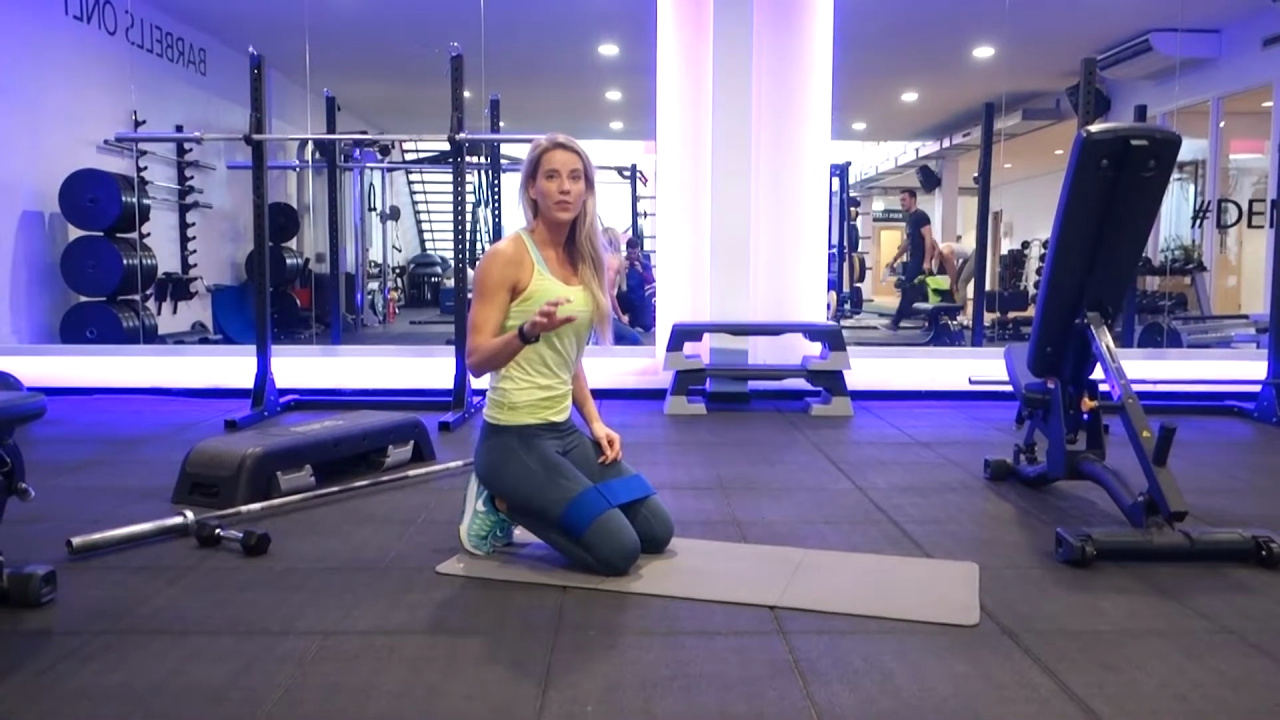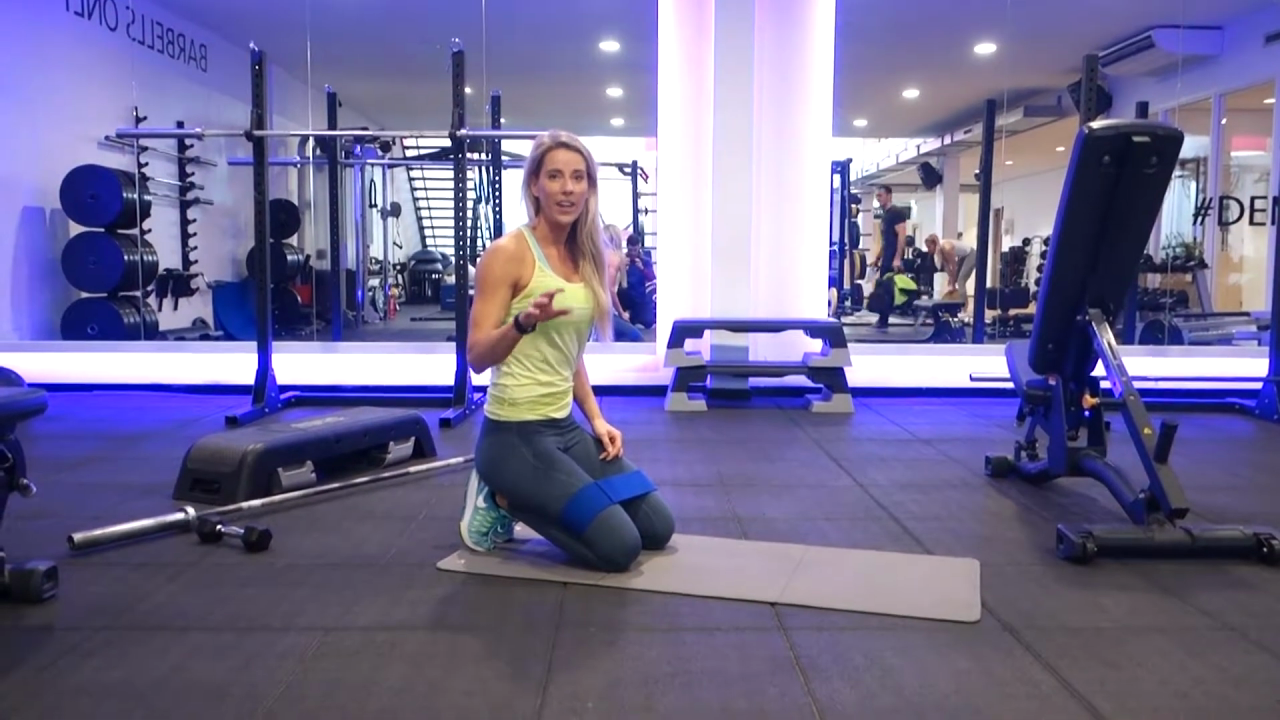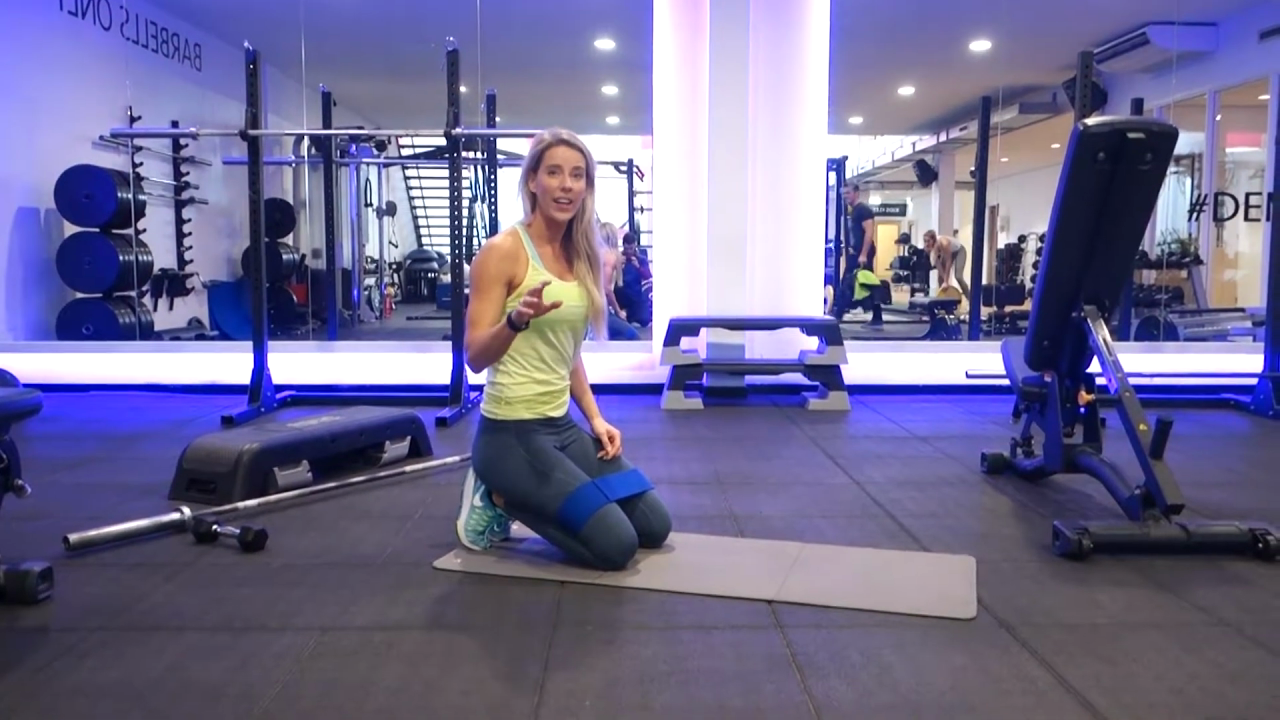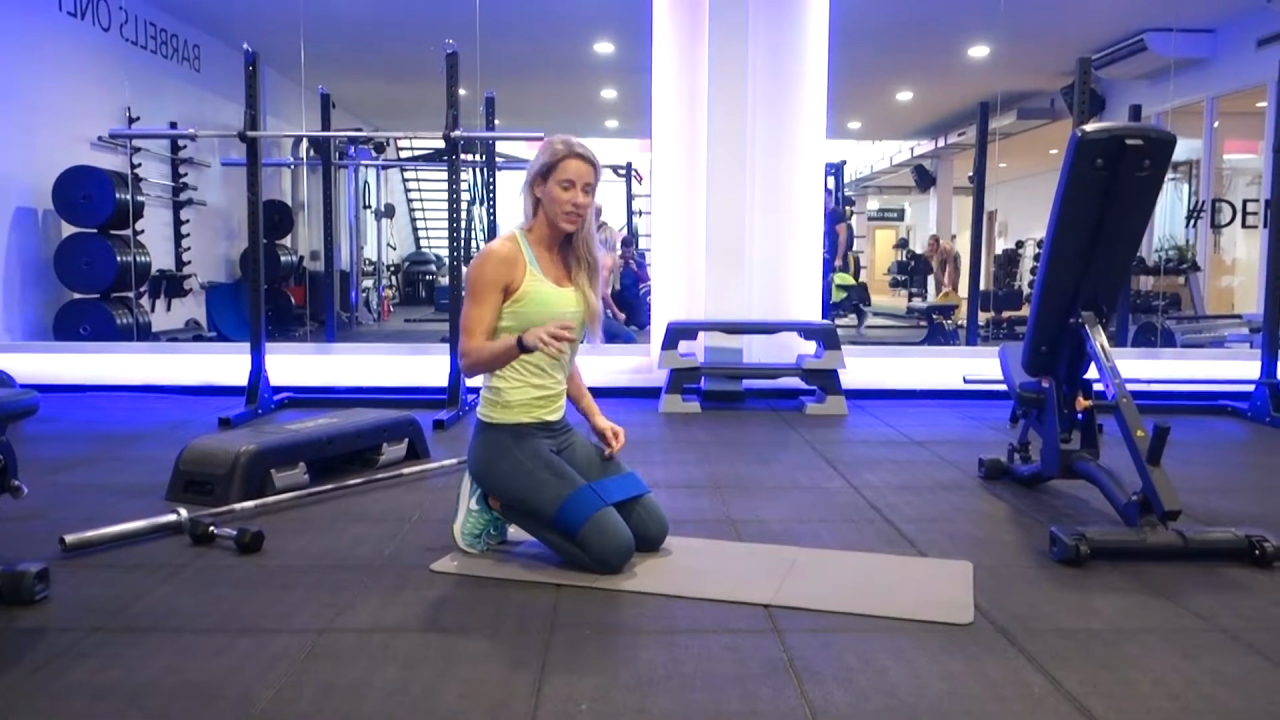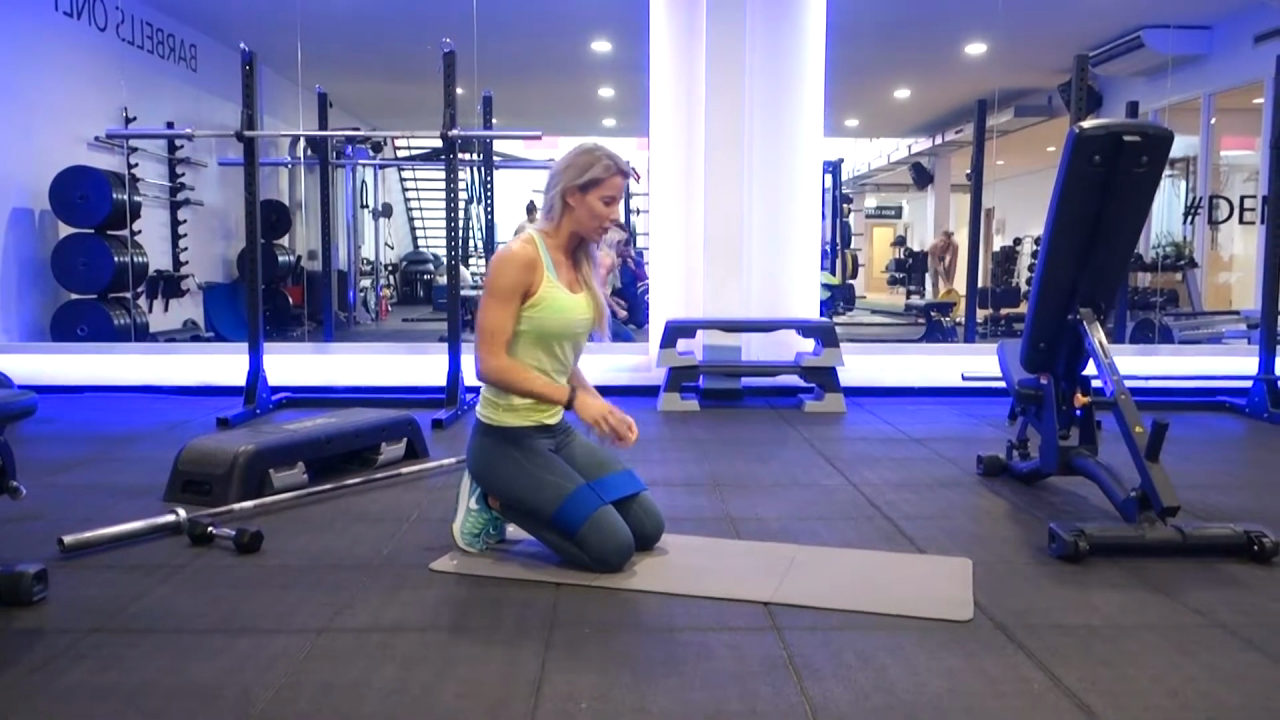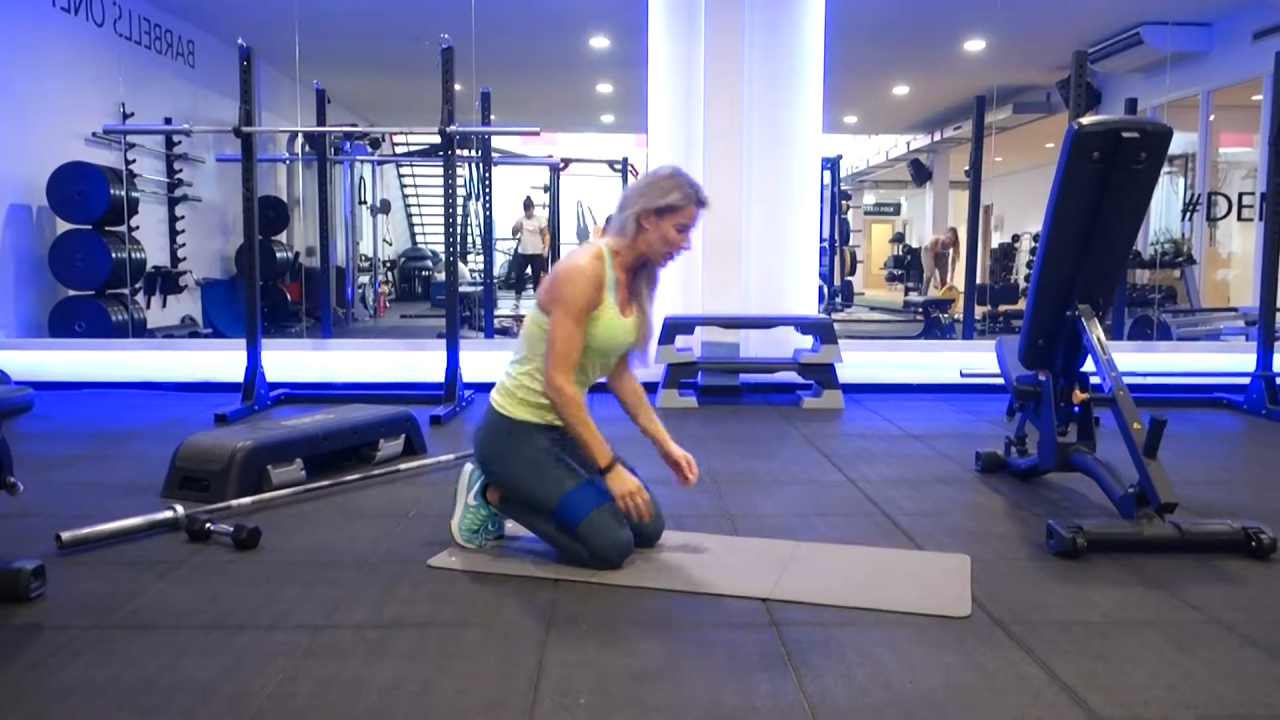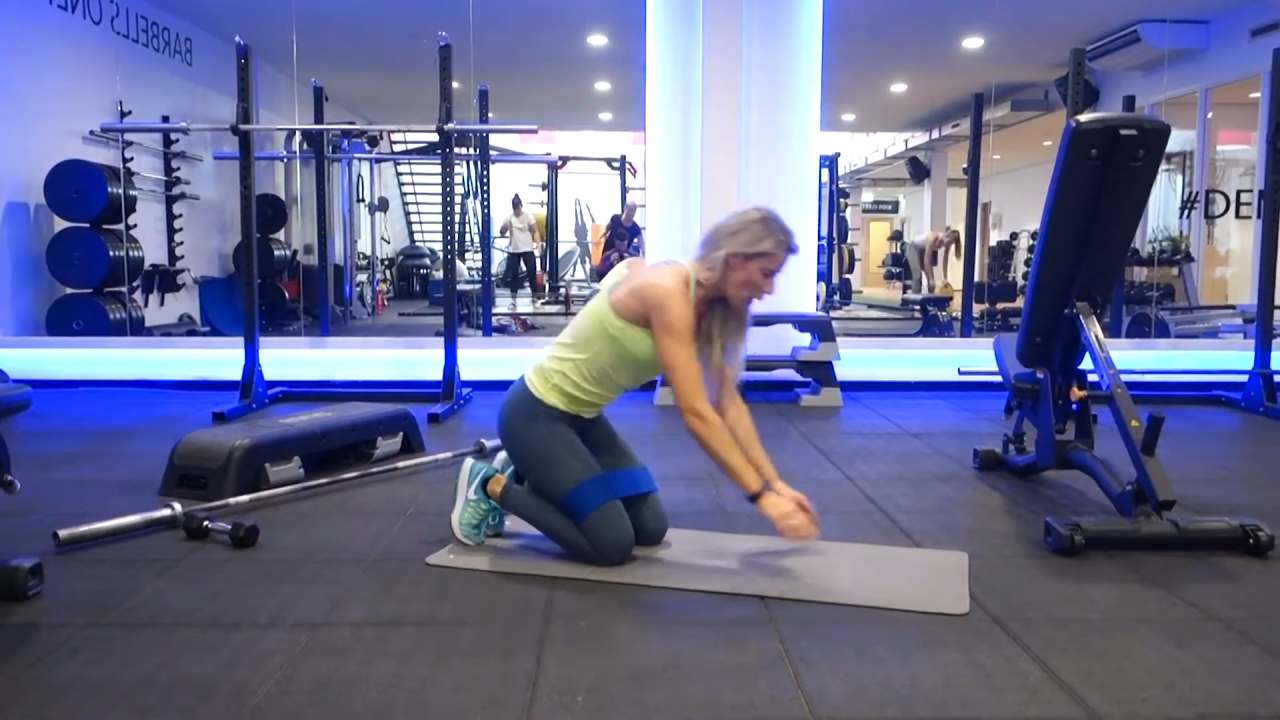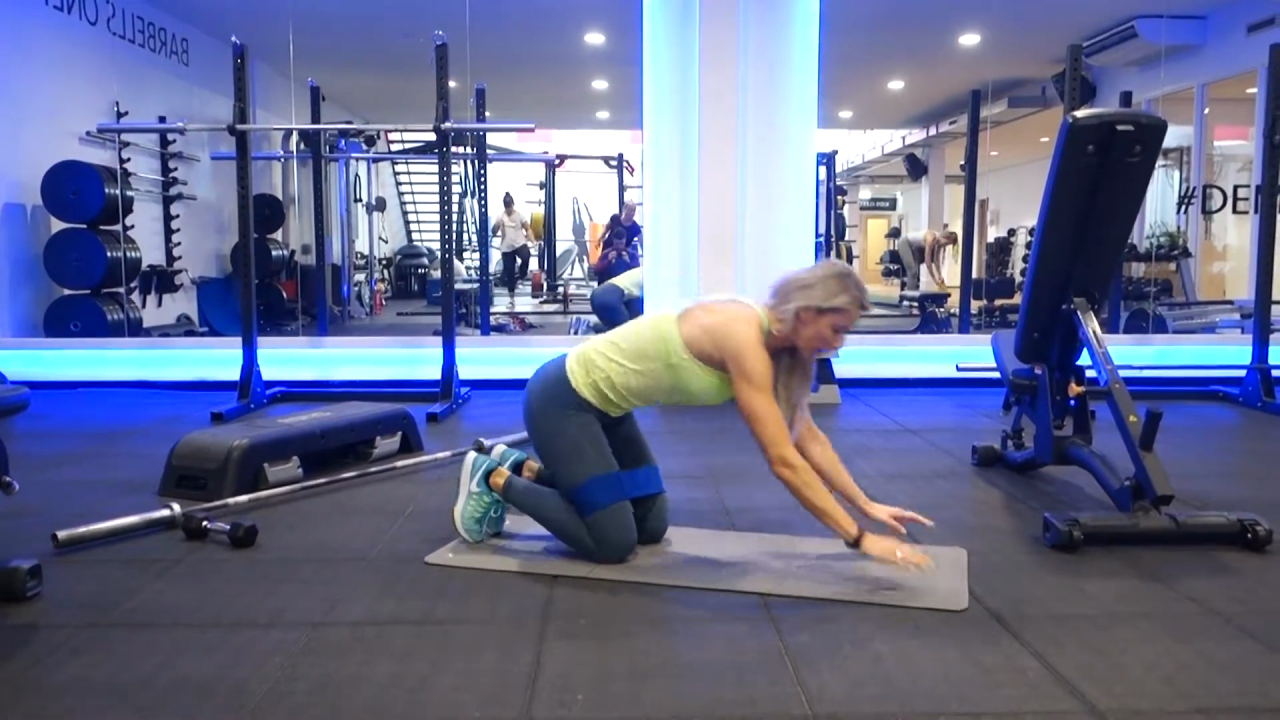
dt=0.3s
person 1, frame 1
left shoulder: (583, 260)
right shoulder: (506, 257)
right elbow: (476, 359)
left wrist: (594, 421)
right wrist: (528, 331)
left hip: (564, 431)
right hip: (512, 437)
left knee: (656, 532)
right knee: (618, 550)
left ankle: (526, 501)
right ankle: (501, 506)
person 1, frame 2
left shoulder: (584, 257)
right shoulder: (508, 253)
right elbow: (477, 358)
left wrist: (596, 418)
right wrist: (525, 320)
left hip: (566, 427)
right hip: (513, 434)
left knee: (658, 528)
right knee: (618, 547)
left ankle: (522, 498)
right ankle: (501, 502)
person 1, frame 3
left shoulder: (581, 256)
right shoulder: (502, 251)
right elbow: (476, 357)
left wrist: (595, 418)
right wrist: (516, 319)
left hip: (562, 426)
right hip: (510, 433)
left knee: (654, 528)
right knee: (615, 545)
left ankle: (523, 496)
right ankle: (498, 501)
person 1, frame 4
left shoulder: (578, 261)
right shoulder: (501, 256)
right elbow: (469, 357)
left wrist: (594, 417)
right wrist: (525, 340)
left hip: (559, 430)
right hip: (506, 437)
left knee: (651, 531)
right knee: (612, 549)
left ankle: (515, 499)
right ankle: (494, 505)
person 1, frame 5
left shoulder: (582, 261)
right shoulder: (519, 257)
right elbow: (490, 365)
left wrist: (600, 406)
right wrist: (574, 400)
left hip: (557, 432)
right hip: (506, 439)
left knee: (648, 529)
right knee: (612, 548)
left ankle: (515, 497)
right ankle: (493, 503)
person 1, frame 6
left shoulder: (637, 278)
right shoulder: (583, 270)
left elbow: (621, 374)
right elbow: (558, 382)
left wrist: (665, 443)
right wrist: (609, 469)
left hip: (557, 426)
right hip: (514, 430)
left knee: (646, 527)
right knee: (608, 545)
left ankle: (517, 487)
right ankle: (491, 496)
person 1, frame 7
left shoulder: (711, 306)
right shoulder: (668, 292)
left elbow: (728, 403)
right elbow: (695, 411)
left wrist: (774, 483)
right wrist: (759, 496)
left hip: (582, 415)
right hip: (536, 414)
left knee: (650, 528)
right knee: (612, 544)
left ankle: (522, 472)
right ankle: (493, 487)
person 1, frame 8
left shoulder: (773, 337)
right shoulder: (743, 338)
left elbow: (805, 433)
right elbow: (783, 459)
left wrist: (867, 505)
right wrist: (858, 538)
left hip: (601, 399)
right hip: (564, 399)
left knee: (650, 527)
right knee: (612, 545)
left ankle: (523, 468)
right ankle: (495, 481)
